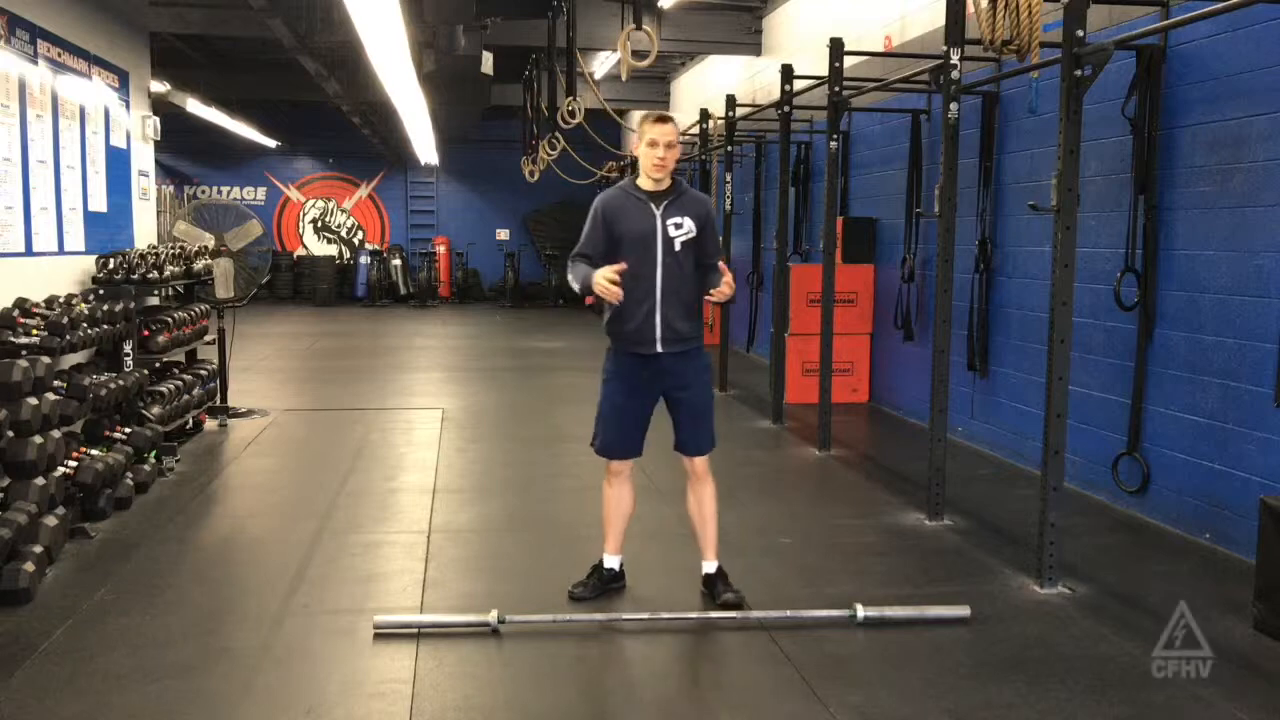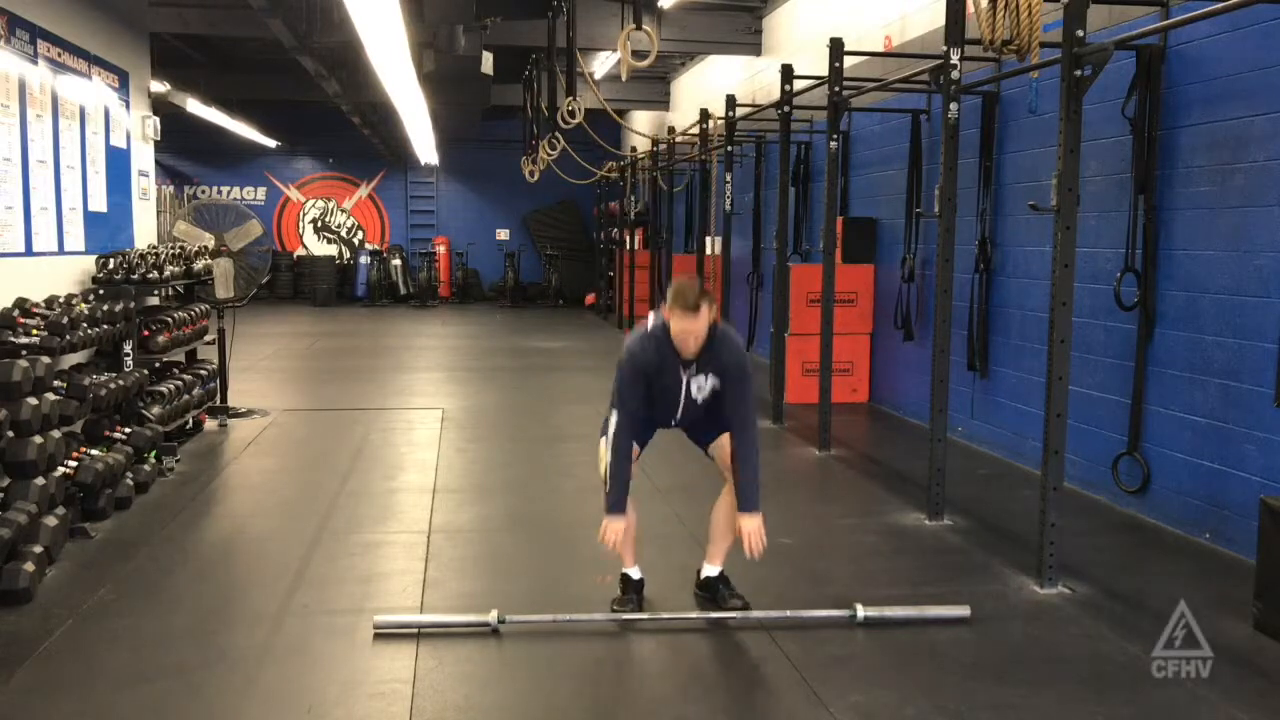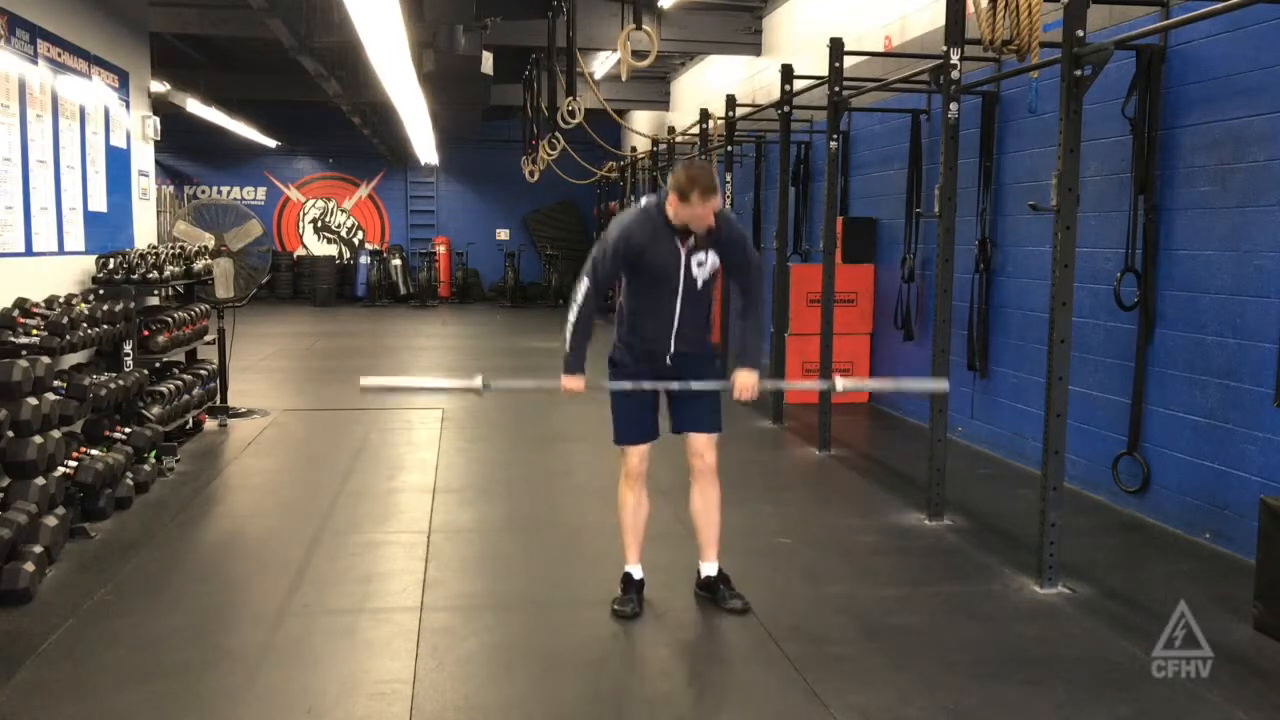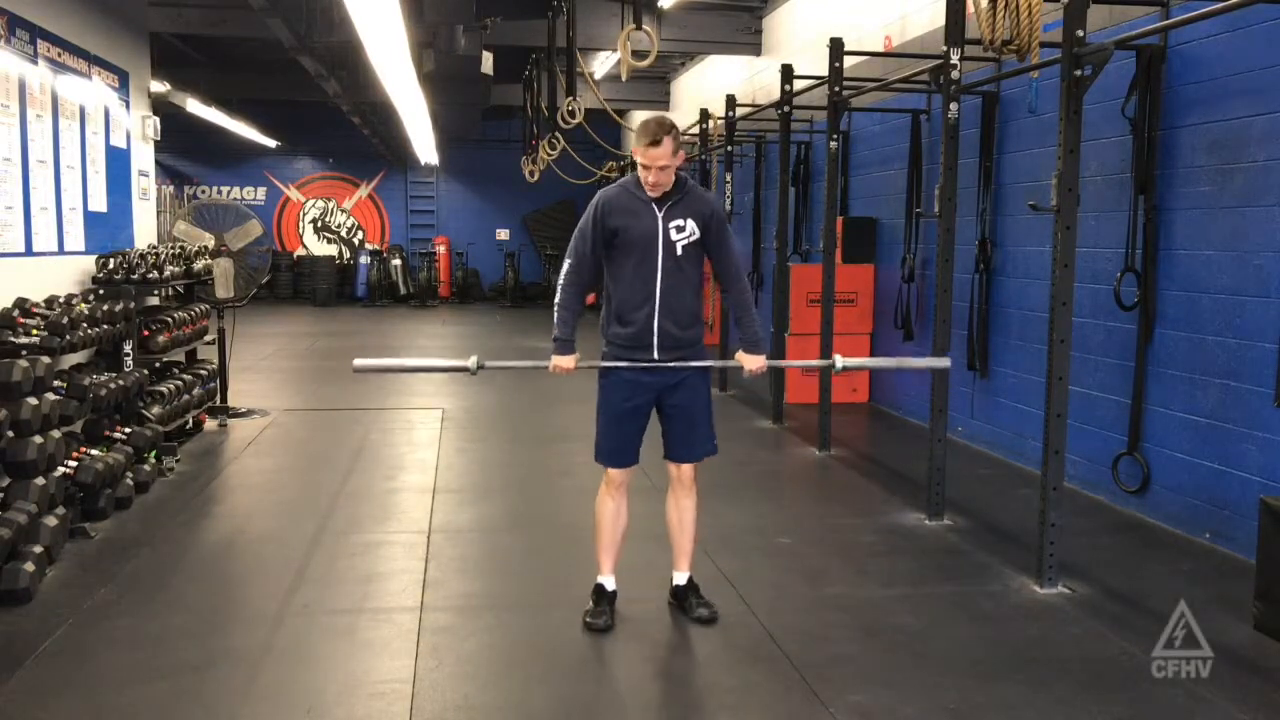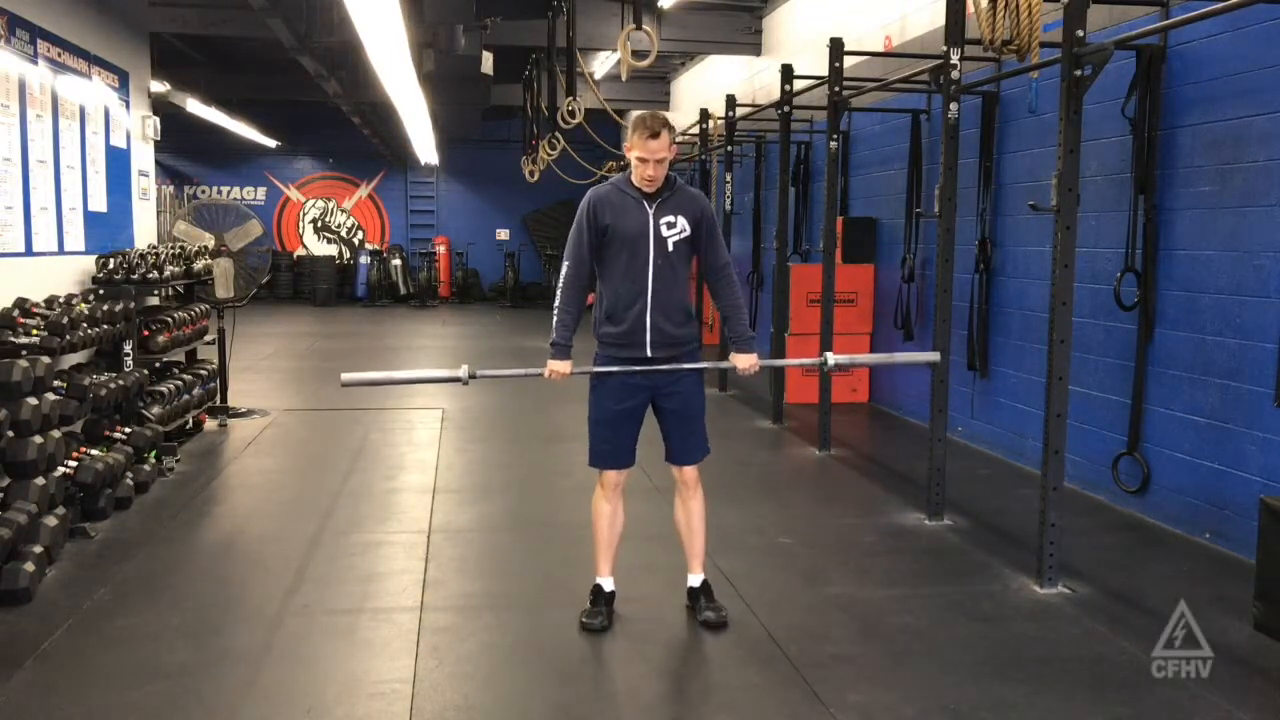
dt=1s
person 1, frame 1
left shoulder: (697, 206)
right shoulder: (611, 204)
left elbow: (709, 268)
right elbow: (579, 264)
left wrist: (722, 285)
right wrist: (593, 279)
left hip: (687, 356)
right hip: (629, 357)
left knee: (699, 466)
right knee: (617, 466)
left ankle: (711, 570)
right ankle: (610, 567)
person 1, frame 2
left shoulder: (730, 350)
right shoulder: (640, 348)
left elbow: (744, 429)
right elbow: (622, 427)
left wrist: (749, 509)
right wrist: (614, 511)
left hip: (705, 407)
right hip: (645, 408)
left knee: (738, 468)
left ankle: (711, 575)
right ankle: (631, 577)
person 1, frame 3
left shoulder: (727, 231)
right shoulder: (631, 230)
left elbow: (752, 296)
right elbow: (587, 294)
left wrist: (748, 364)
right wrist: (574, 366)
left hip: (696, 357)
right hip: (635, 359)
left knee: (704, 461)
right knee: (634, 466)
left ankle: (710, 575)
right ankle: (633, 577)
person 1, frame 4
left shoulder: (703, 206)
right shoulder: (609, 203)
left elbow: (732, 277)
right elbow: (575, 275)
left wrist: (752, 343)
right wrist: (564, 342)
left hip: (687, 362)
right hip: (624, 362)
left knee: (684, 474)
right knee: (615, 476)
left ankle: (682, 583)
right ankle: (605, 587)
person 1, frame 5
left shoulder: (693, 204)
right shoulder: (600, 202)
left elbow: (721, 277)
right elbow: (573, 279)
left wrist: (742, 343)
right wrist: (560, 347)
left hip: (681, 362)
right hip: (617, 362)
left knee: (688, 474)
right knee: (610, 478)
left ankle: (697, 585)
right ankle: (603, 588)
